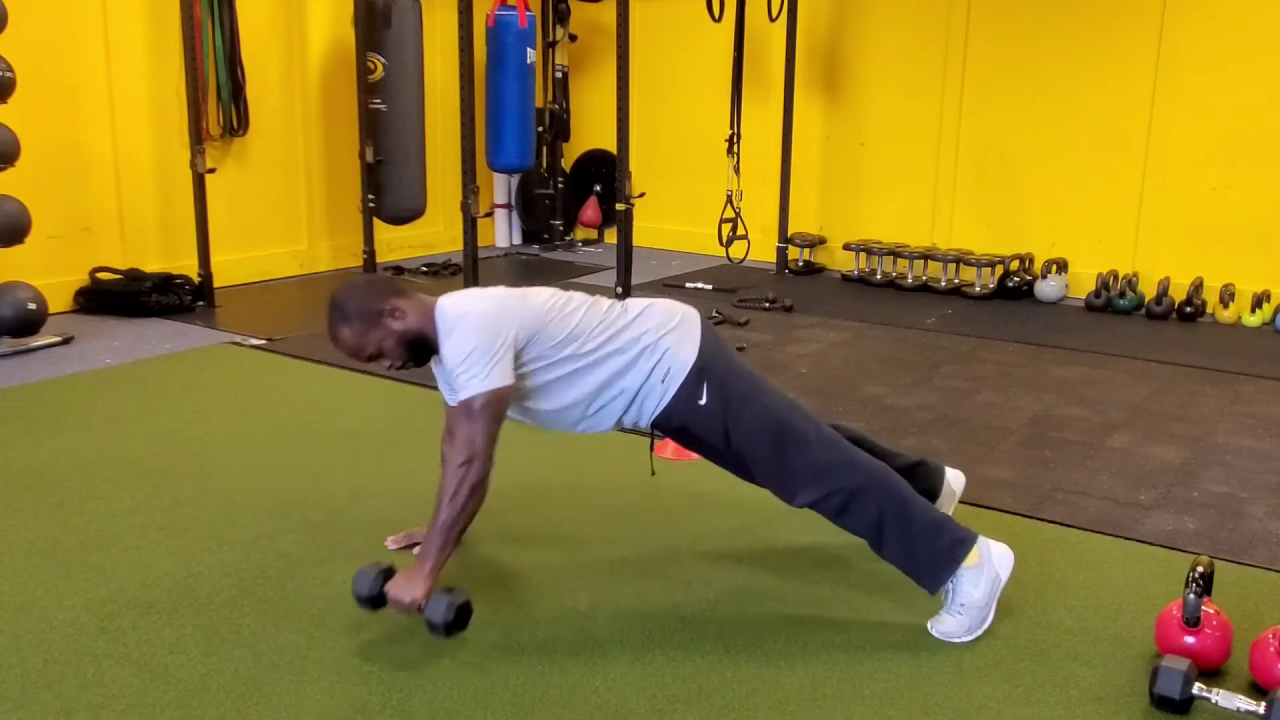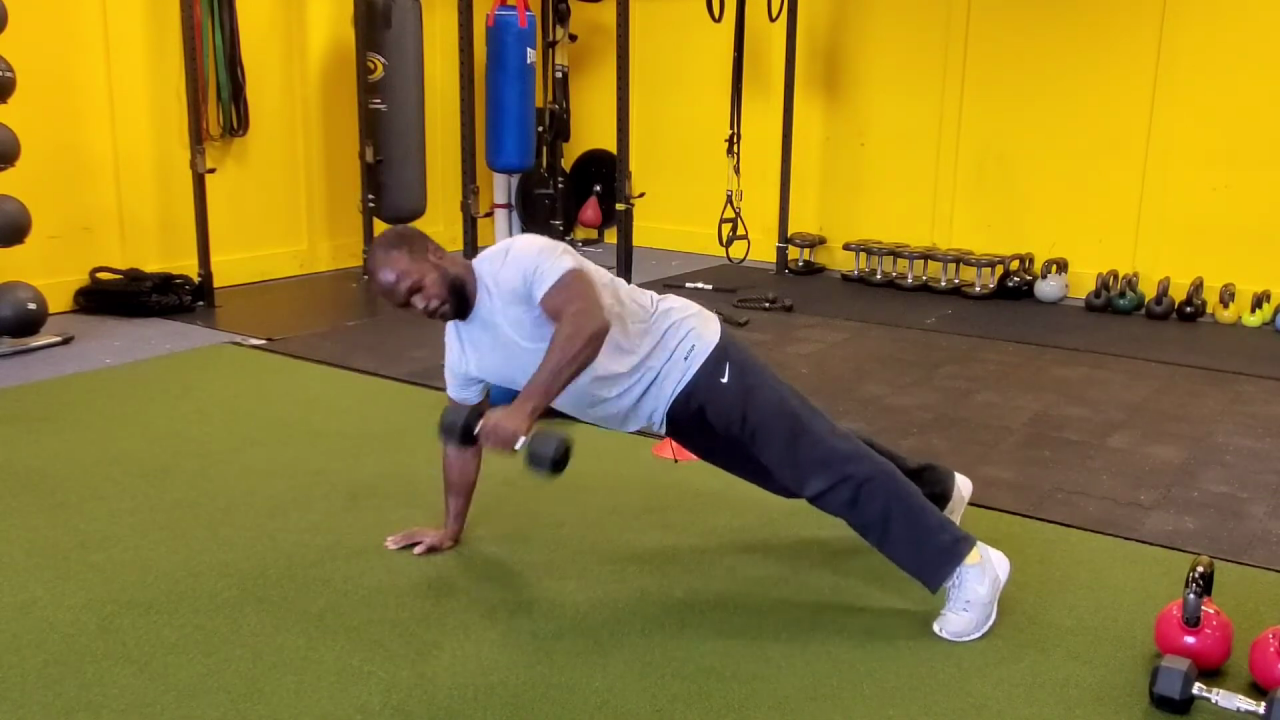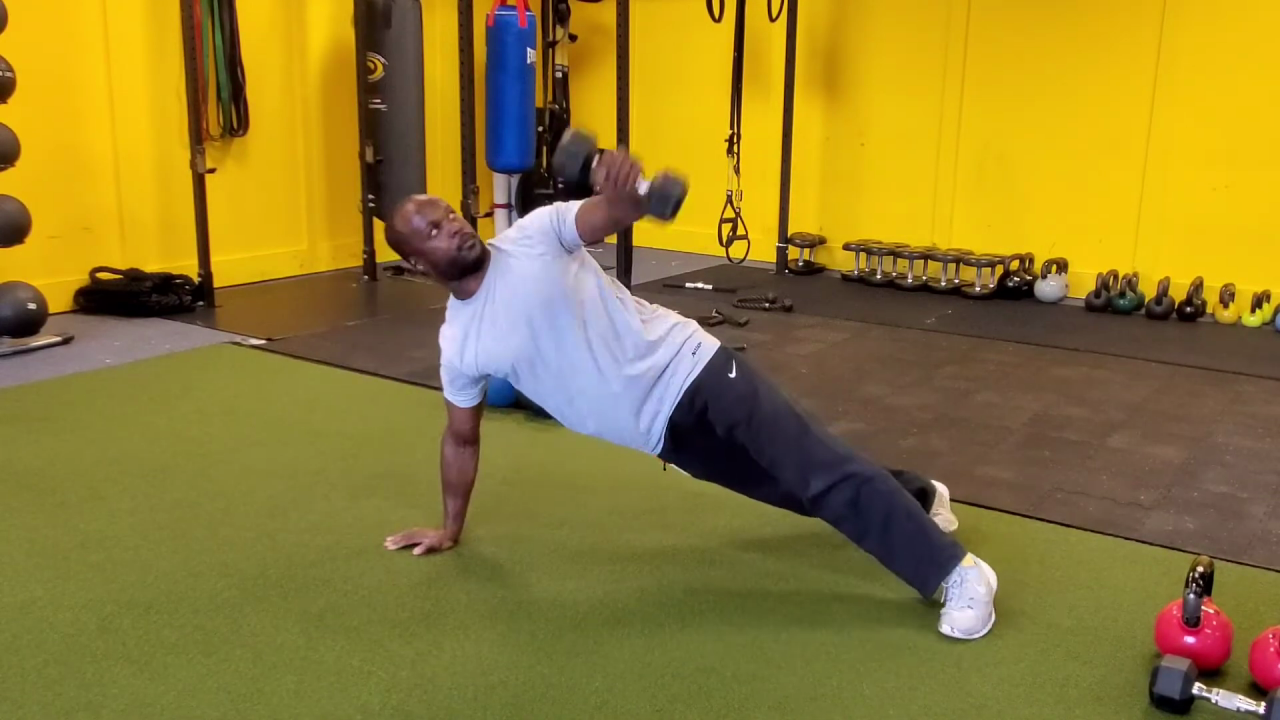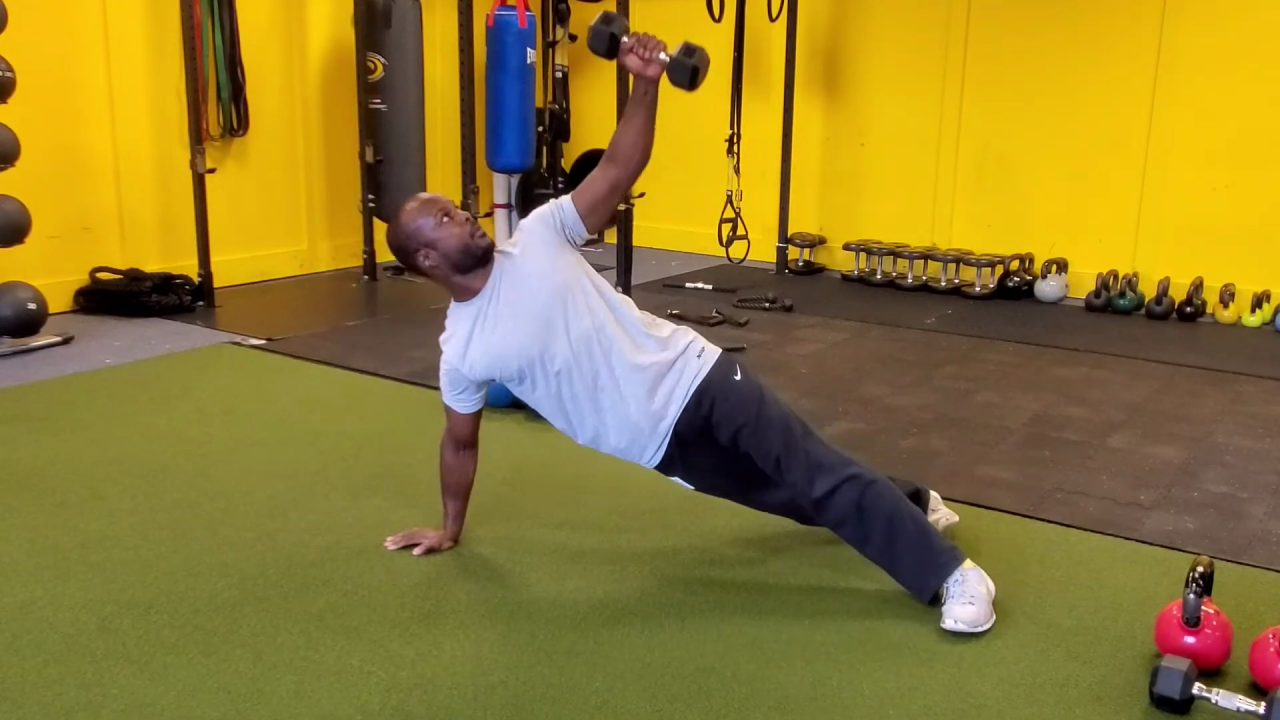
dt=0.3s
person 1, frame 1
left shoulder: (469, 324)
right shoulder: (444, 344)
left elbow: (474, 458)
right elbow: (459, 440)
left wrist: (424, 565)
right wrist: (436, 534)
left hip: (673, 362)
right hip: (662, 383)
left knee: (815, 468)
right knee: (802, 447)
left ankle: (967, 562)
right ankle: (928, 485)
person 1, frame 2
left shoulder: (519, 261)
right shoulder: (462, 345)
left elbow: (591, 320)
right elbow: (465, 435)
left wrist: (526, 407)
right wrist: (450, 526)
left hip: (690, 358)
right hip: (672, 408)
left knee: (823, 462)
right knee: (799, 470)
left ankle: (966, 562)
right ankle: (935, 491)
person 1, frame 3
left shoulder: (534, 236)
right shoulder: (458, 344)
left elbow: (620, 209)
right elbow: (461, 437)
left wrist: (624, 176)
right wrist: (448, 528)
left hip: (687, 368)
right hip: (661, 432)
left knee: (825, 473)
right knee: (798, 486)
left ankle: (957, 573)
right ankle: (913, 507)
person 1, frame 4
left shoulder: (540, 237)
right shoulder: (463, 349)
left elbow: (620, 167)
right elbow: (460, 442)
left wrist: (644, 85)
right wrist: (448, 530)
left hip: (693, 377)
right hip: (670, 445)
left knee: (825, 482)
right knee: (798, 500)
left ankle: (952, 574)
right ankle: (911, 507)
